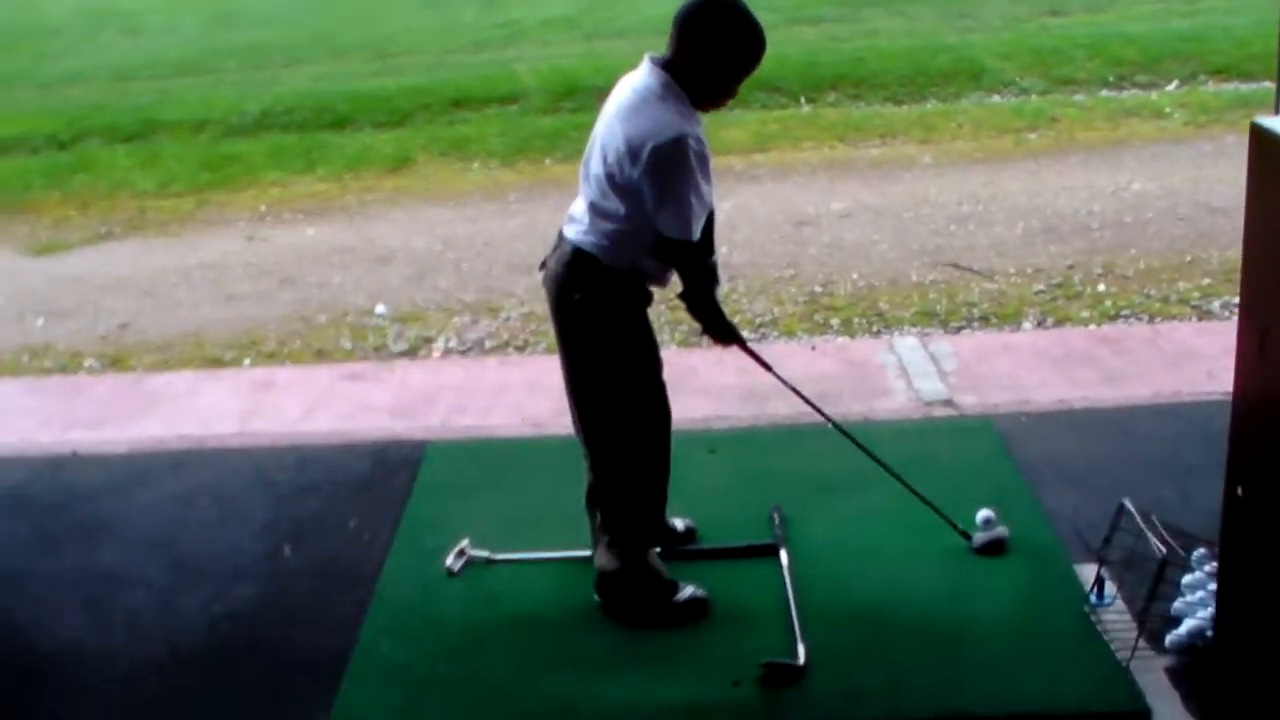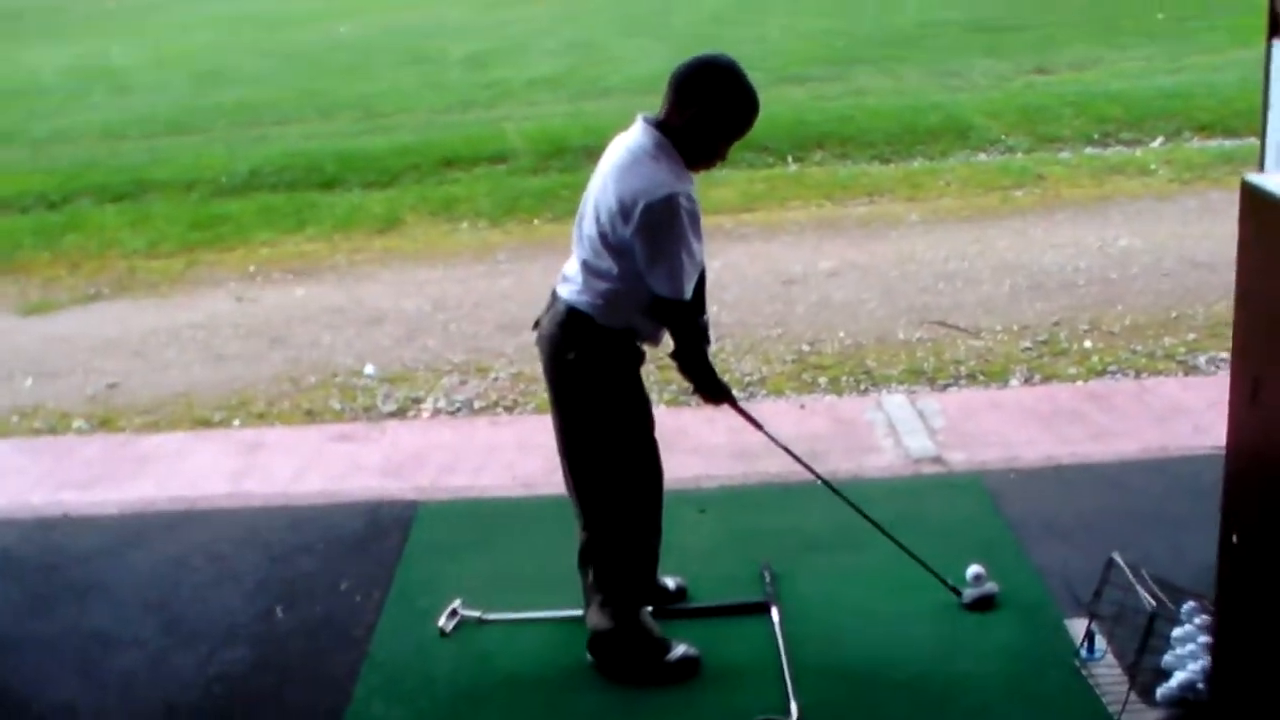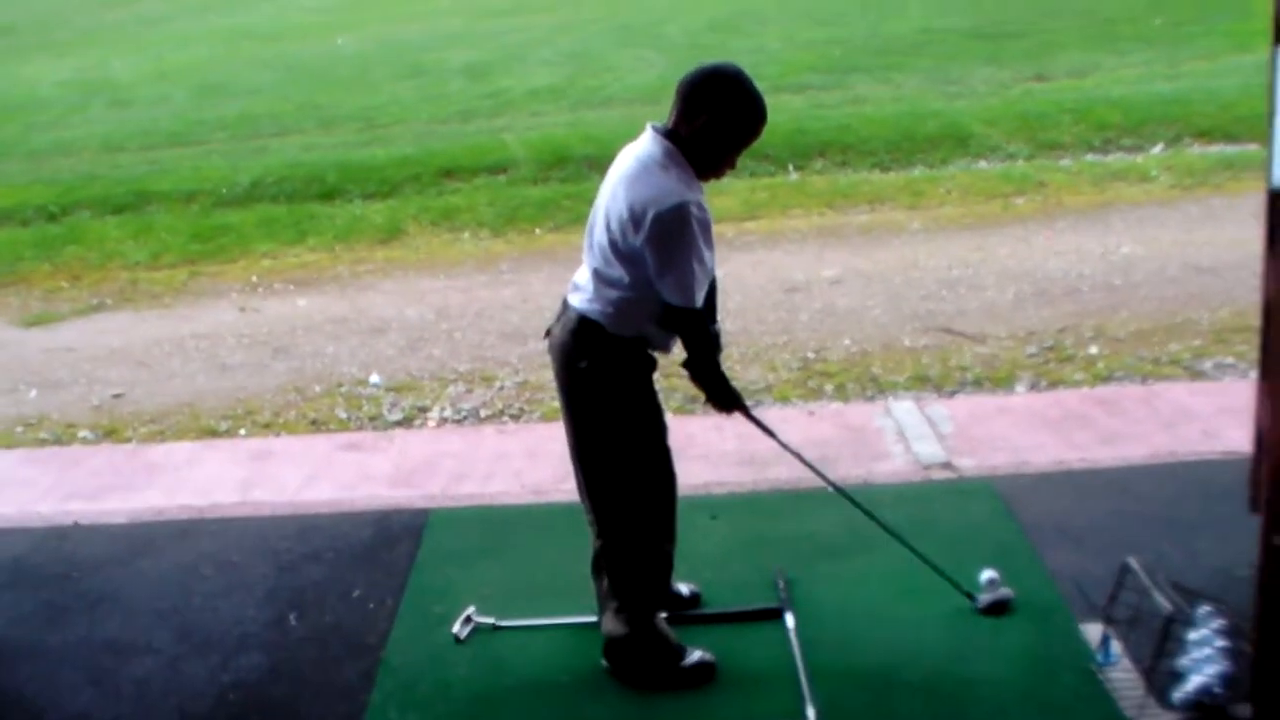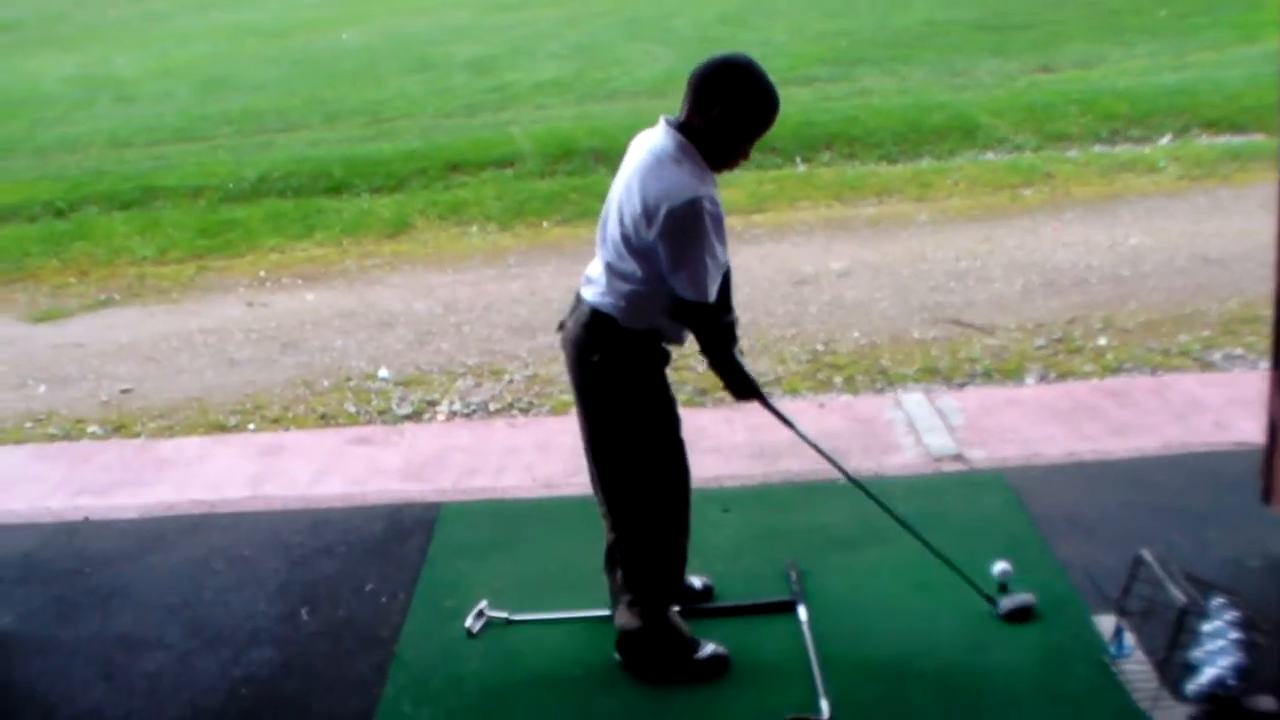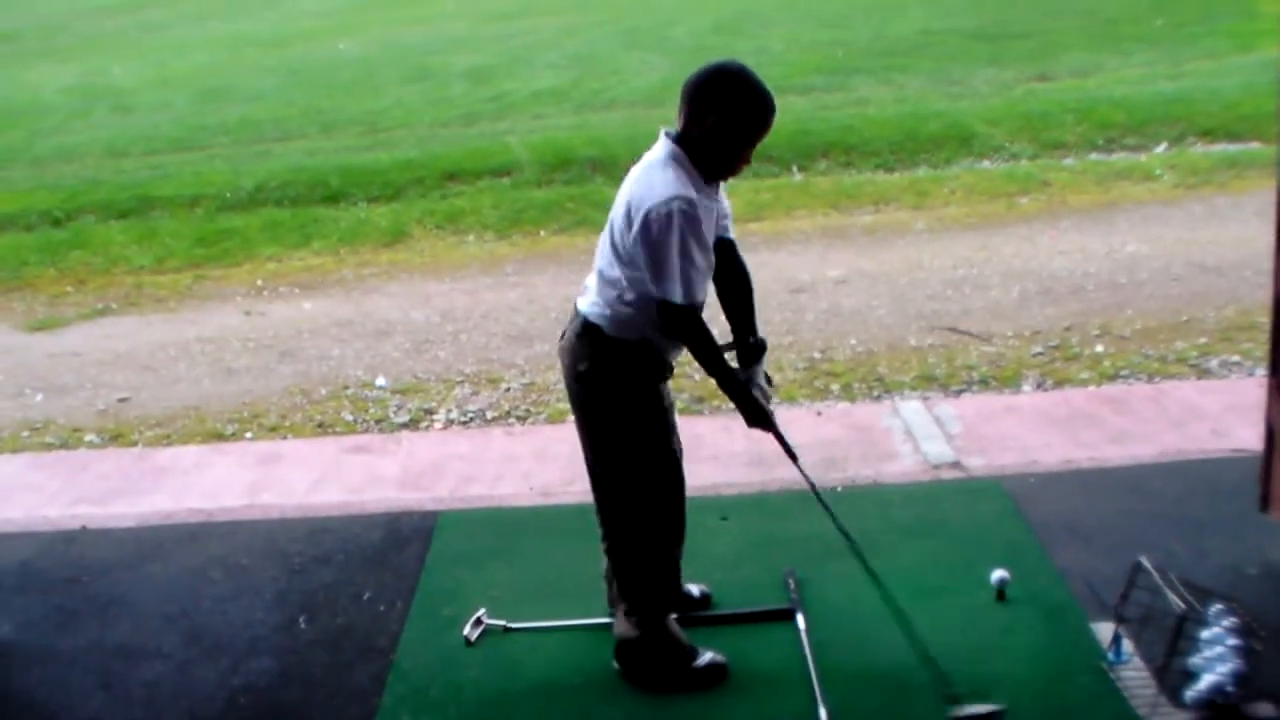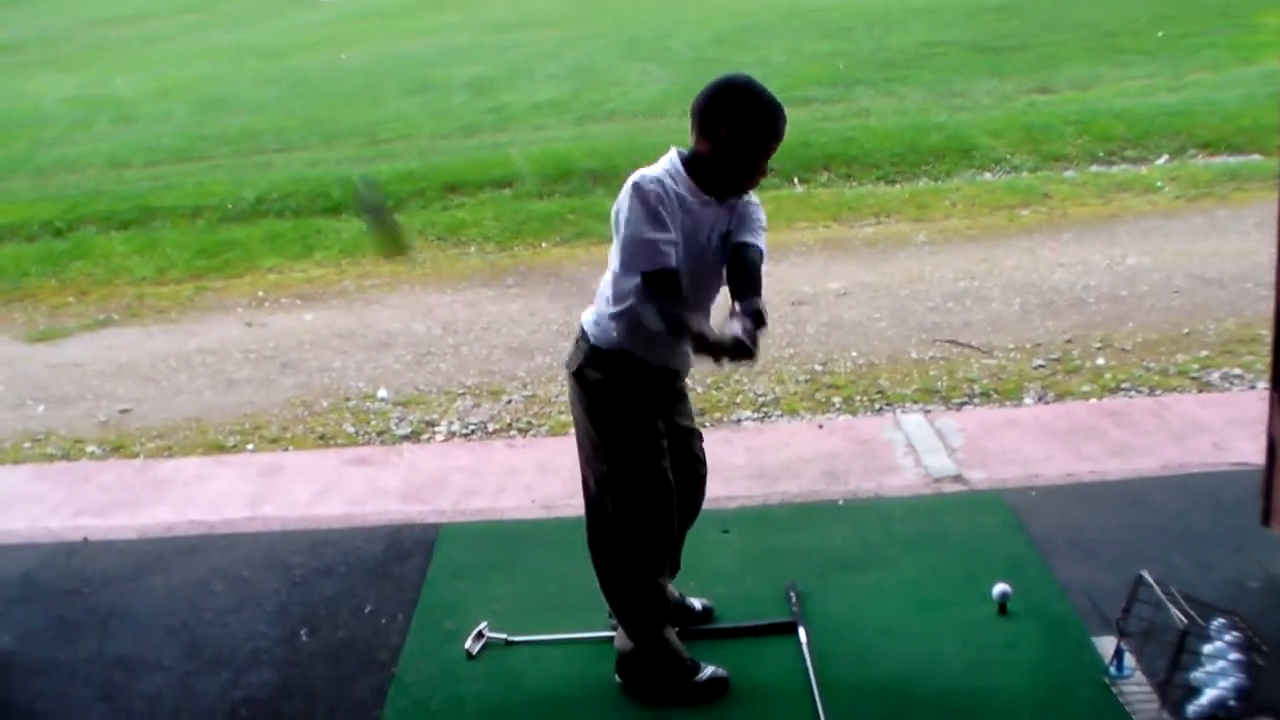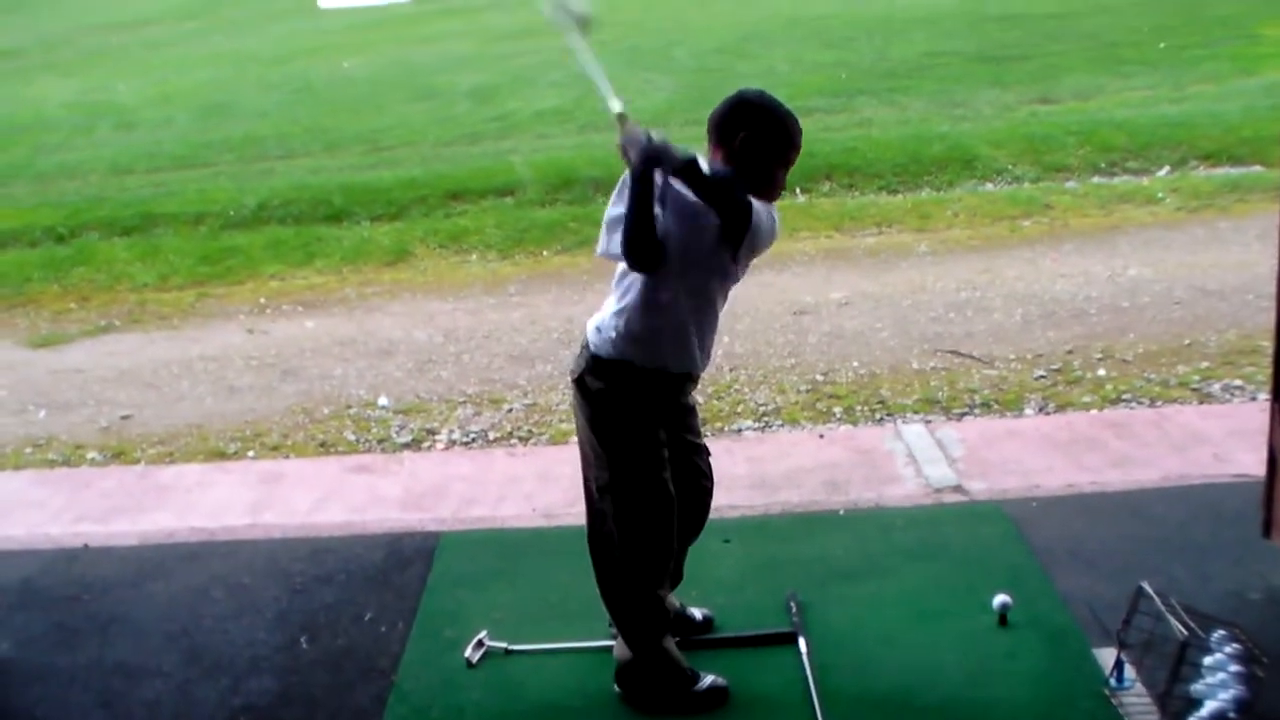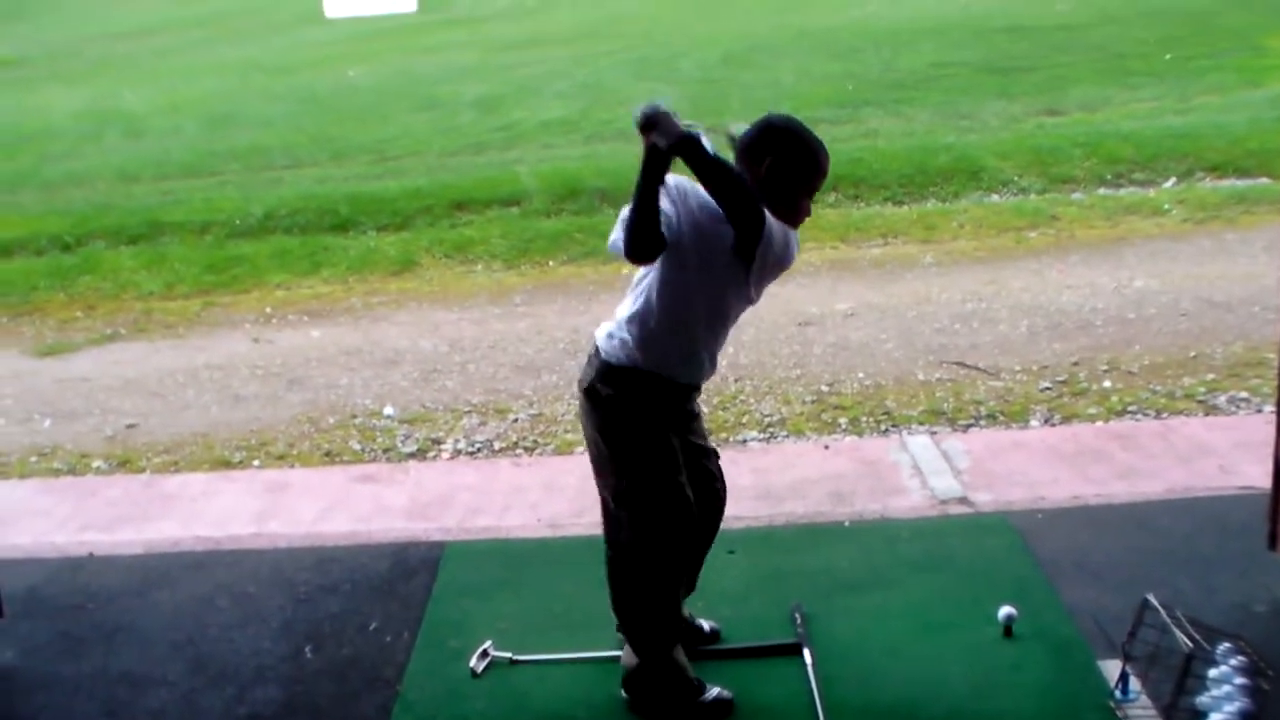
dt=0.2s
person 1, frame 1
left shoulder: (640, 84)
right shoulder: (673, 134)
right elbow: (681, 241)
left wrist: (701, 288)
right wrist: (709, 309)
left hip: (584, 267)
right hip: (600, 287)
left knee: (622, 421)
right knee: (633, 428)
left ankle: (633, 522)
right ankle: (626, 573)
person 1, frame 2
left shoulder: (633, 143)
right shoulder: (665, 193)
right elbow: (672, 301)
left wrist: (693, 345)
right wrist: (700, 367)
left hip: (577, 325)
right hip: (594, 346)
left knee: (612, 480)
right knee: (625, 488)
left ankle: (623, 580)
right ankle: (619, 632)
person 1, frame 3
left shoulder: (641, 153)
right shoulder: (676, 203)
right elbow: (681, 309)
left wrist: (705, 350)
right wrist: (712, 375)
left hip: (586, 333)
right hip: (606, 355)
left knee: (622, 488)
right knee: (640, 494)
left ankle: (638, 586)
right ankle: (634, 638)
person 1, frame 4
left shoulder: (652, 144)
right shoulder: (689, 197)
right elbow: (692, 306)
left wrist: (723, 333)
right wrist: (730, 366)
left hip: (600, 326)
right hip: (619, 347)
left knee: (635, 481)
right knee: (654, 489)
left ankle: (647, 580)
right ankle: (647, 631)
person 1, frame 5
left shoulder: (699, 178)
right shoulder: (671, 202)
left elbow: (727, 262)
right elbow: (676, 314)
left wrist: (752, 349)
right wrist: (737, 385)
left hip: (635, 352)
right hip: (611, 358)
left knee: (654, 484)
right knee: (646, 497)
left ankle: (646, 587)
right ankle: (646, 640)
person 1, frame 6
left shoulder: (743, 208)
right shoulder: (651, 190)
left elbow: (745, 266)
right elbow: (660, 292)
left wrist: (747, 318)
right wrist: (699, 334)
left hip: (665, 369)
right hip: (613, 371)
left knee: (683, 485)
right knee: (638, 512)
left ankle: (651, 597)
right ankle: (648, 655)
person 1, frame 7
left shoulder: (759, 222)
right shoulder: (656, 190)
left elbow: (727, 198)
right elbow: (643, 257)
left wrist: (674, 163)
right wrist: (642, 171)
left hip: (674, 381)
right hip: (615, 380)
left knee: (689, 496)
right knee: (638, 524)
left ankle: (653, 606)
right ankle: (647, 666)
person 1, frame 8
left shoulder: (774, 237)
right shoulder: (678, 201)
left elbow: (744, 216)
right elbow: (641, 248)
left wrist: (689, 148)
right wrist: (656, 162)
left hip: (669, 390)
right hip: (624, 390)
left knee: (697, 509)
right knee: (663, 528)
left ankle: (656, 613)
